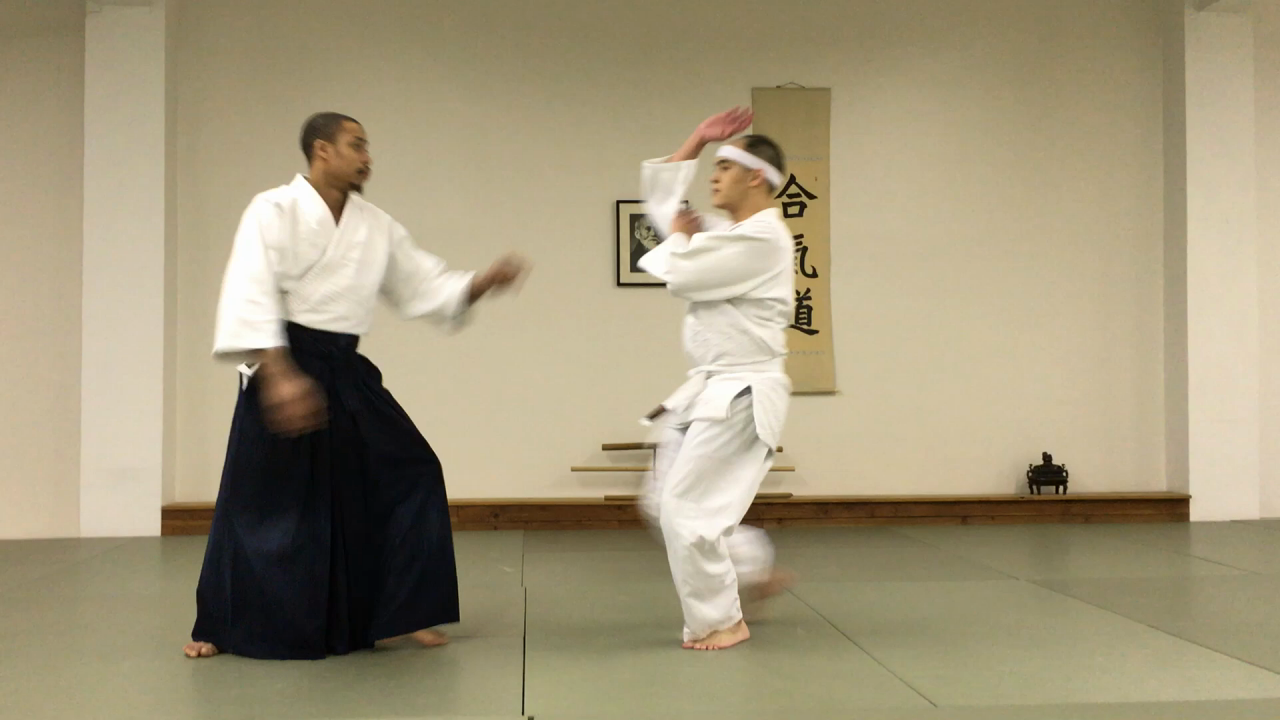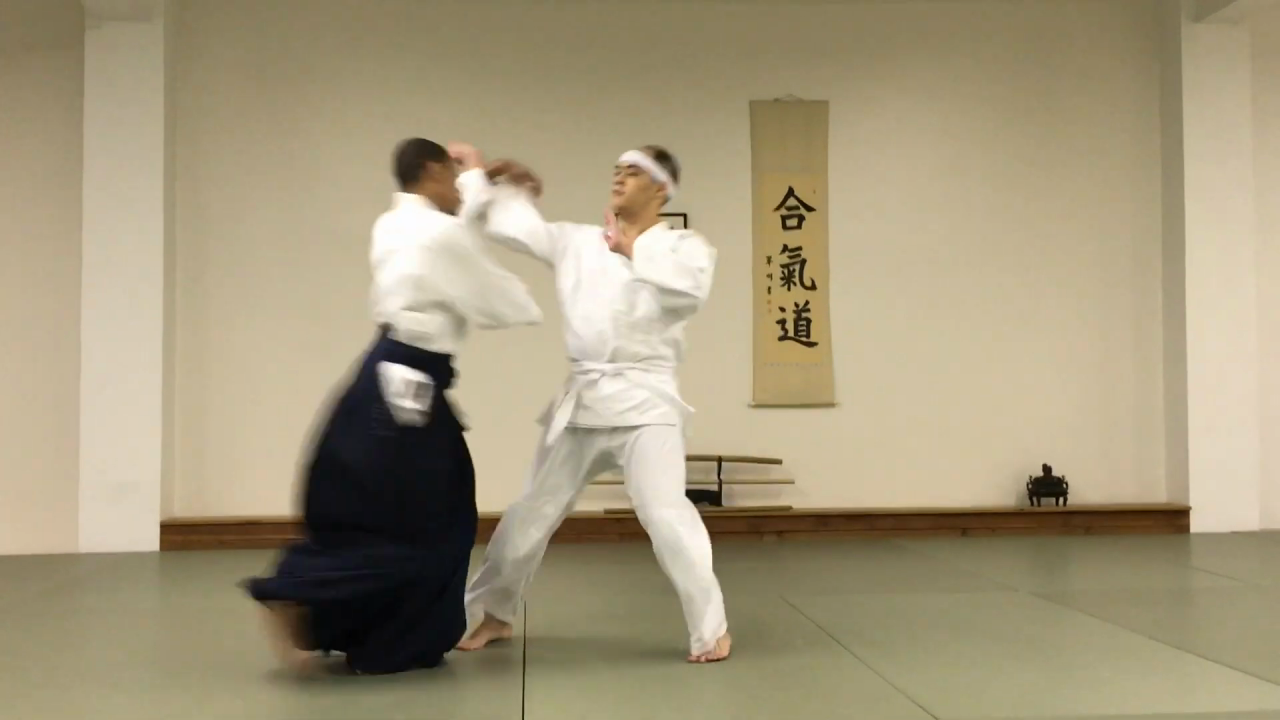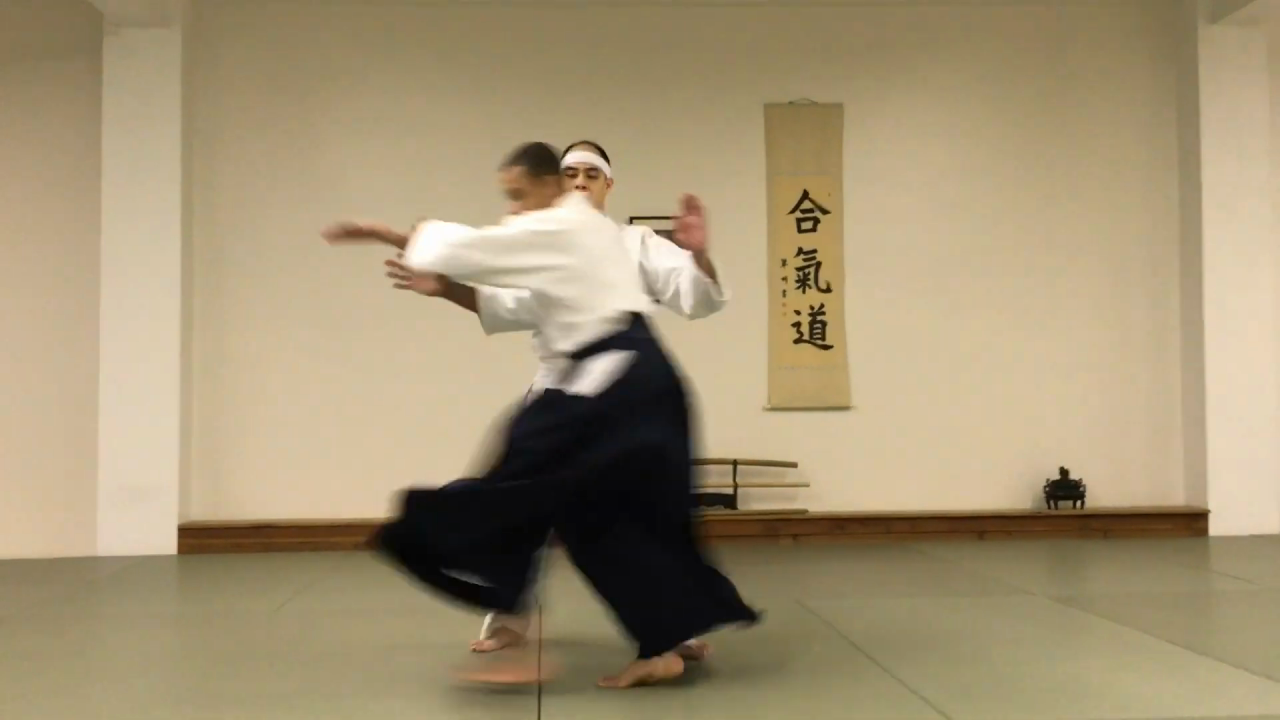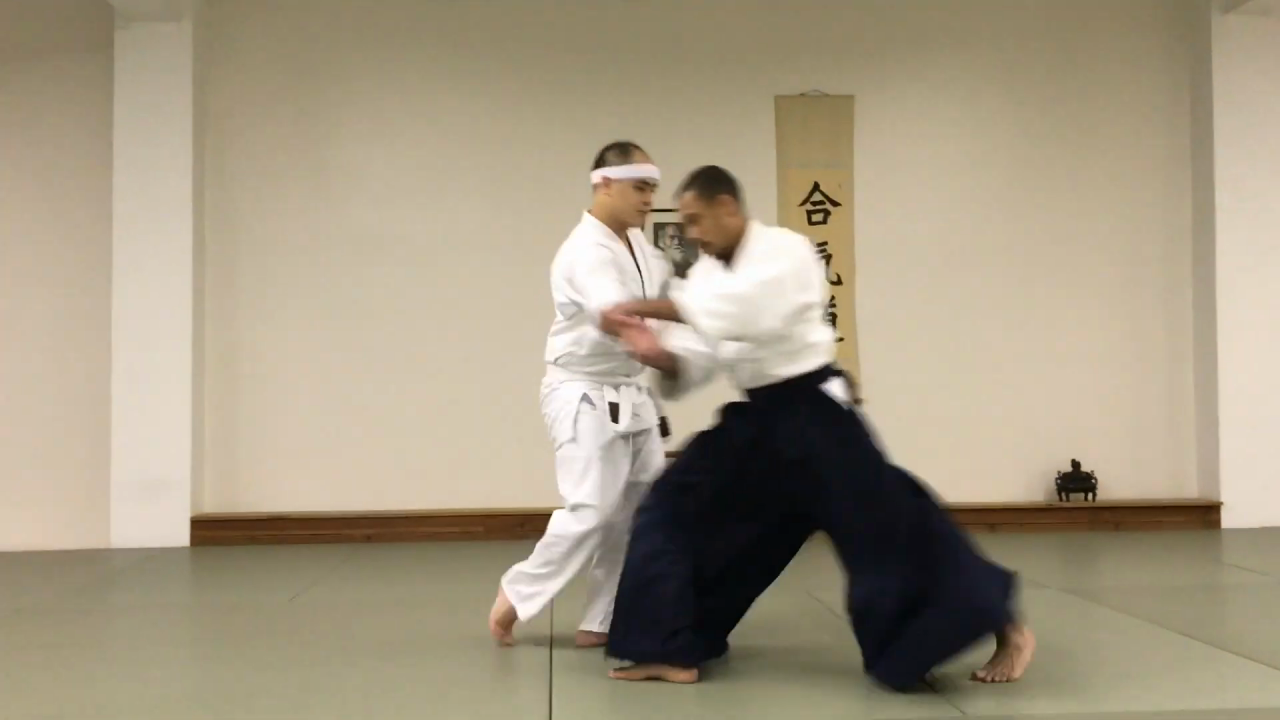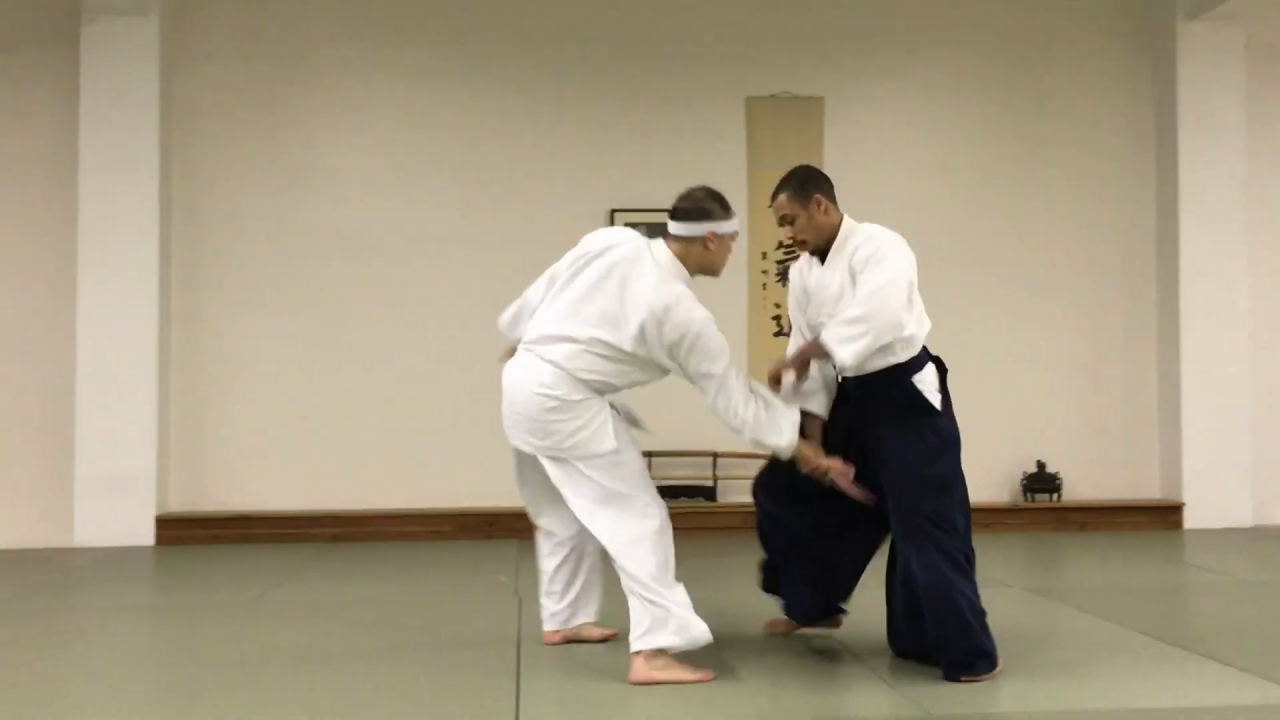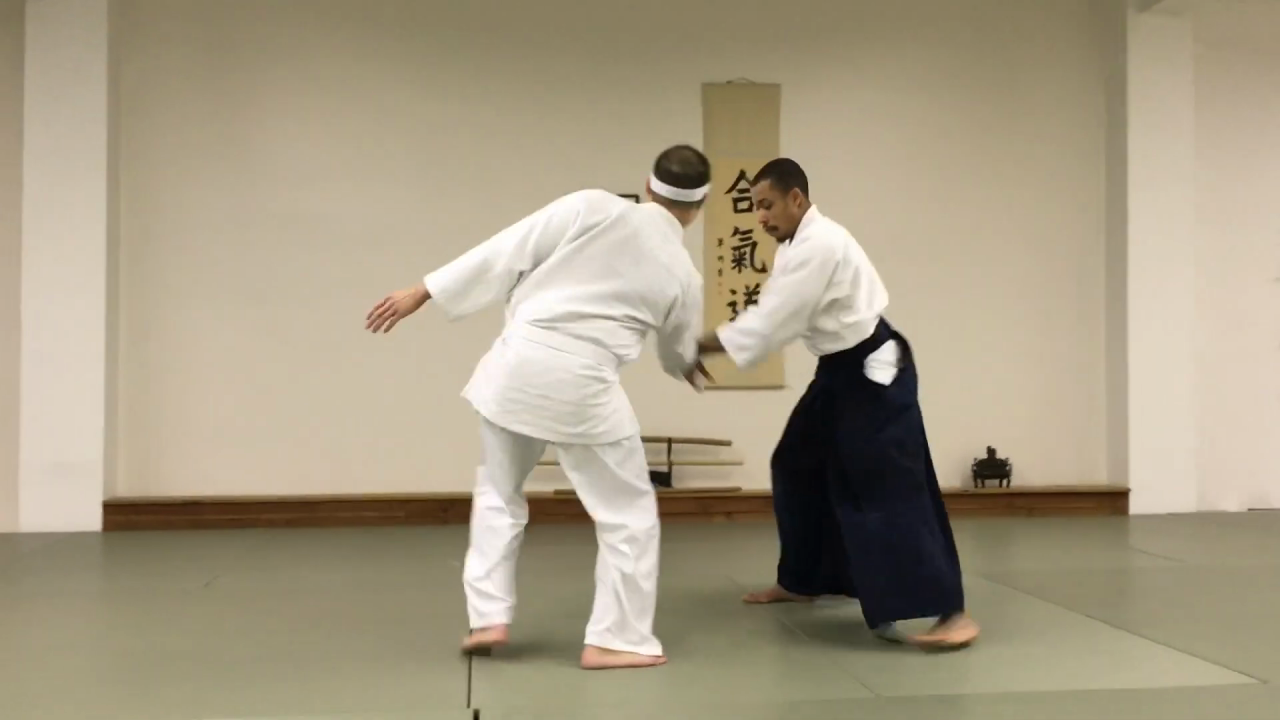
dt=0.3s
person 1, frame 1
left shoulder: (378, 226)
right shoulder: (274, 210)
left elbow: (420, 286)
right elbow: (247, 294)
left wrist: (479, 284)
right wrist: (277, 374)
left hip: (344, 370)
right hip: (285, 366)
left knee: (405, 478)
right knee: (261, 502)
left ankle: (394, 616)
right ankle: (225, 626)
person 1, frame 2
left shoulder: (397, 224)
right shoulder: (442, 235)
right elbow: (497, 304)
left wrist: (473, 170)
left hip: (402, 385)
right hip: (404, 387)
left knee: (436, 518)
right knee: (401, 527)
left ankle: (391, 646)
right ankle: (294, 601)
person 1, frame 3
left shoulder: (555, 229)
right shoulder: (585, 227)
left elbow: (459, 252)
left wrist: (385, 234)
left hip: (615, 379)
right hip: (640, 377)
left knee: (522, 485)
right knee: (607, 516)
right ankle: (664, 646)
person 1, frame 4
left shoulder: (787, 253)
right shoulder: (706, 272)
left elbow: (740, 309)
right elbow: (696, 350)
left wrist: (643, 307)
right wrist: (659, 354)
left hip: (816, 410)
right hip: (761, 415)
left knee: (883, 519)
right knee: (678, 510)
left ankle: (1005, 628)
right ankle: (671, 653)
person 1, frame 5
left shoulder: (879, 246)
right shoulder: (802, 273)
left elbow: (873, 320)
right elbow: (808, 346)
left wrist: (799, 358)
right wrist: (812, 427)
left hip: (907, 395)
right hip: (855, 396)
left knee: (926, 519)
right knee: (790, 488)
left ankle: (970, 650)
right ankle: (814, 604)
person 1, frame 6
left shoulder: (820, 244)
right shoulder: (796, 249)
left elbow: (773, 321)
right elbow: (777, 319)
left wrist: (699, 346)
right wrist: (706, 345)
left hip: (873, 371)
right hip: (839, 372)
left knee: (889, 484)
right knee: (799, 470)
left ankle: (948, 610)
right ankle: (801, 580)
person 2, frame 1
left shoulder: (763, 237)
right shoulder: (725, 227)
left elbow: (681, 272)
right elbow: (662, 196)
left wrist: (682, 238)
right wrist: (697, 139)
left hip: (739, 397)
right hip: (712, 390)
left knee: (681, 508)
right knee: (668, 496)
left ankle: (718, 620)
right ankle: (757, 570)
person 2, frame 2
left shoulder: (681, 245)
right shoulder: (577, 240)
left elbow: (683, 290)
right elbow: (503, 221)
left wrist: (631, 252)
right wrist: (490, 182)
left hip: (643, 401)
right hip: (580, 399)
left knee: (667, 517)
right knee: (533, 512)
left ankle: (710, 631)
right ankle: (494, 614)
person 2, frame 3
left shoulder: (638, 244)
left elbow: (697, 299)
right elbow: (504, 308)
left wrist: (698, 254)
right wrist: (452, 291)
right ankle: (507, 620)
person 2, frame 4
left shoulder: (635, 244)
right shoulder: (589, 253)
left elbow: (663, 299)
right elbow: (613, 312)
left hip: (629, 397)
right hip: (587, 399)
left knee: (640, 513)
right knee: (592, 512)
left ankle: (606, 622)
right ankle: (519, 595)
person 2, frame 5
left shoulder: (609, 242)
right shoulder: (682, 314)
left elbow: (544, 293)
right elbow: (736, 399)
left wrist: (517, 336)
right wrist: (809, 455)
left hip: (526, 381)
right hip: (561, 404)
left knee: (563, 515)
right knee: (634, 520)
left ankle: (565, 619)
right ankle: (655, 651)
person 2, frame 6
left shoulder: (591, 206)
right shoulder: (682, 278)
left elbow: (505, 252)
right elbow: (677, 354)
left wrist: (418, 294)
right wrist: (689, 364)
left hip: (513, 368)
right hip: (580, 387)
left knee: (498, 496)
right knee: (627, 508)
left ankle: (487, 618)
right ankle: (615, 639)
